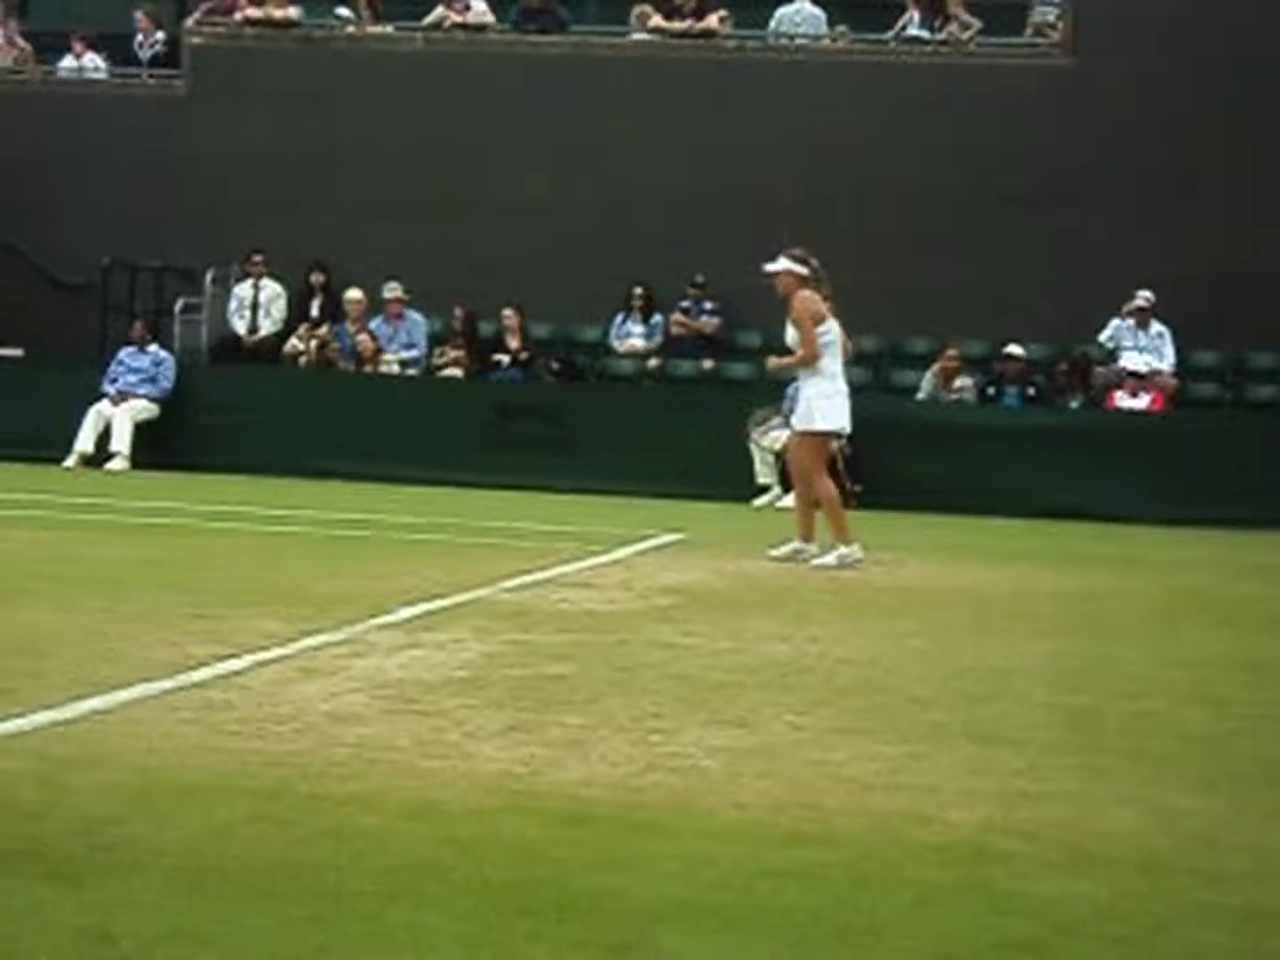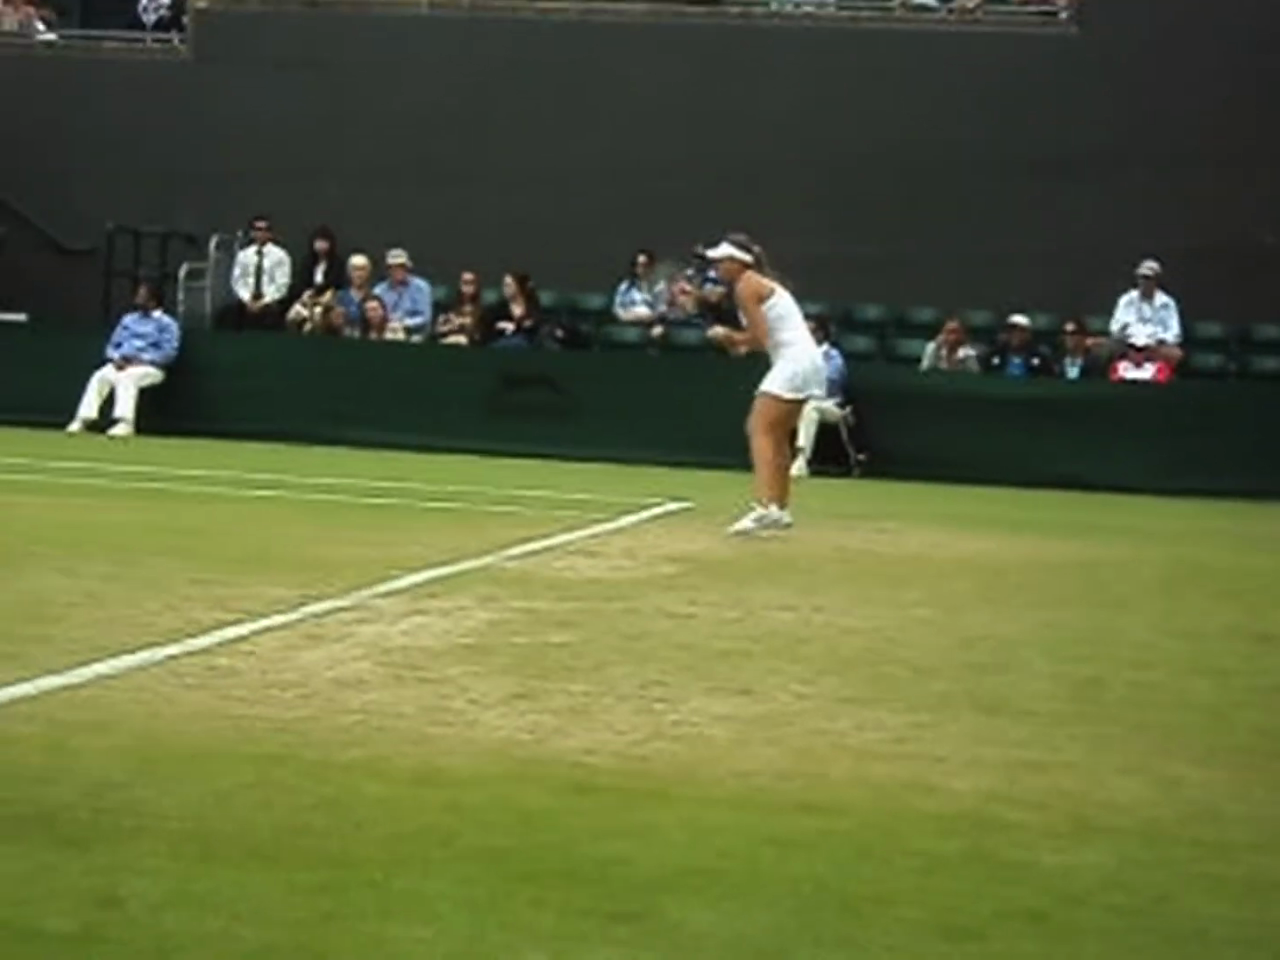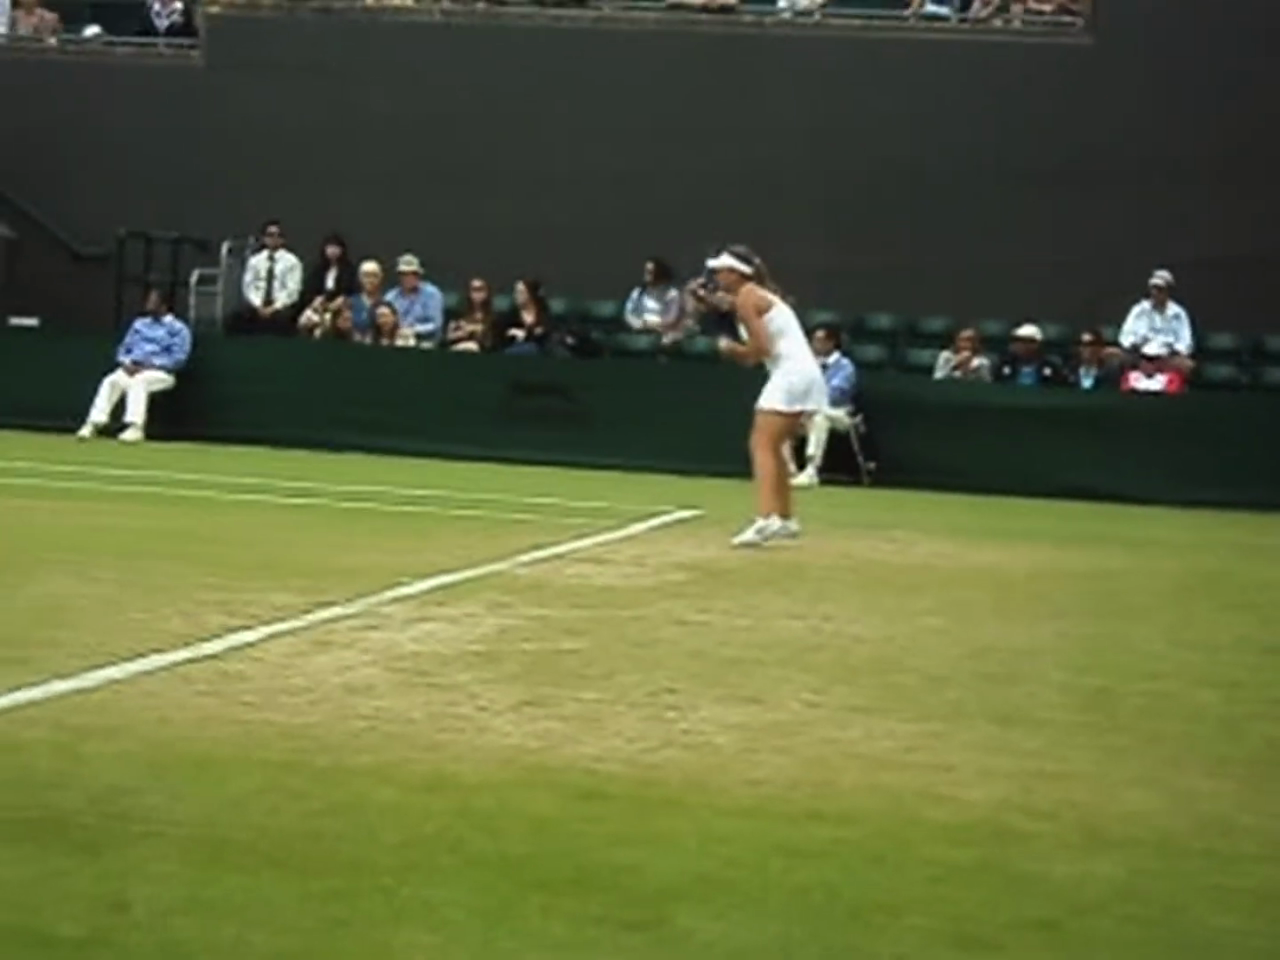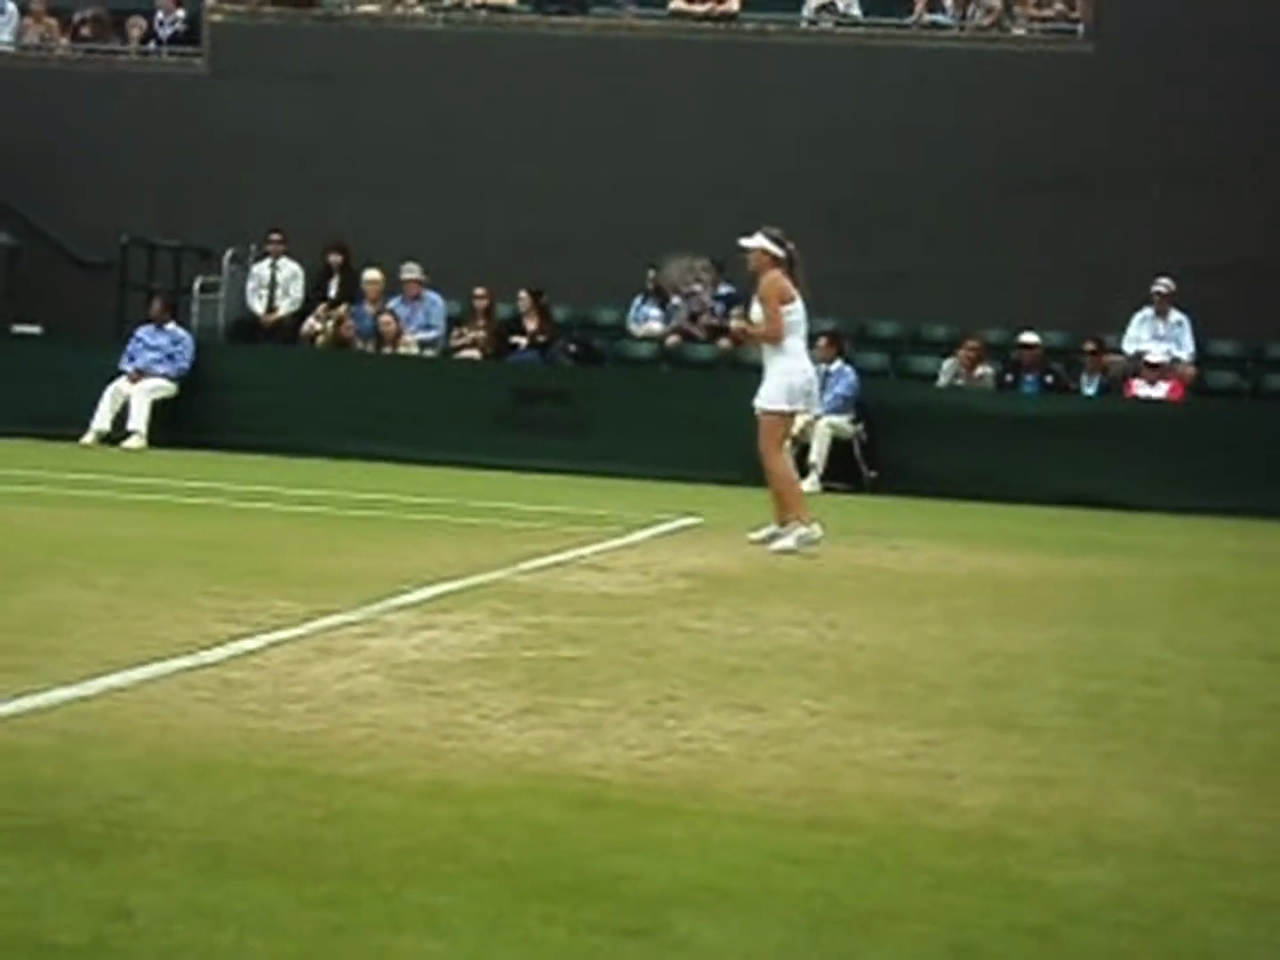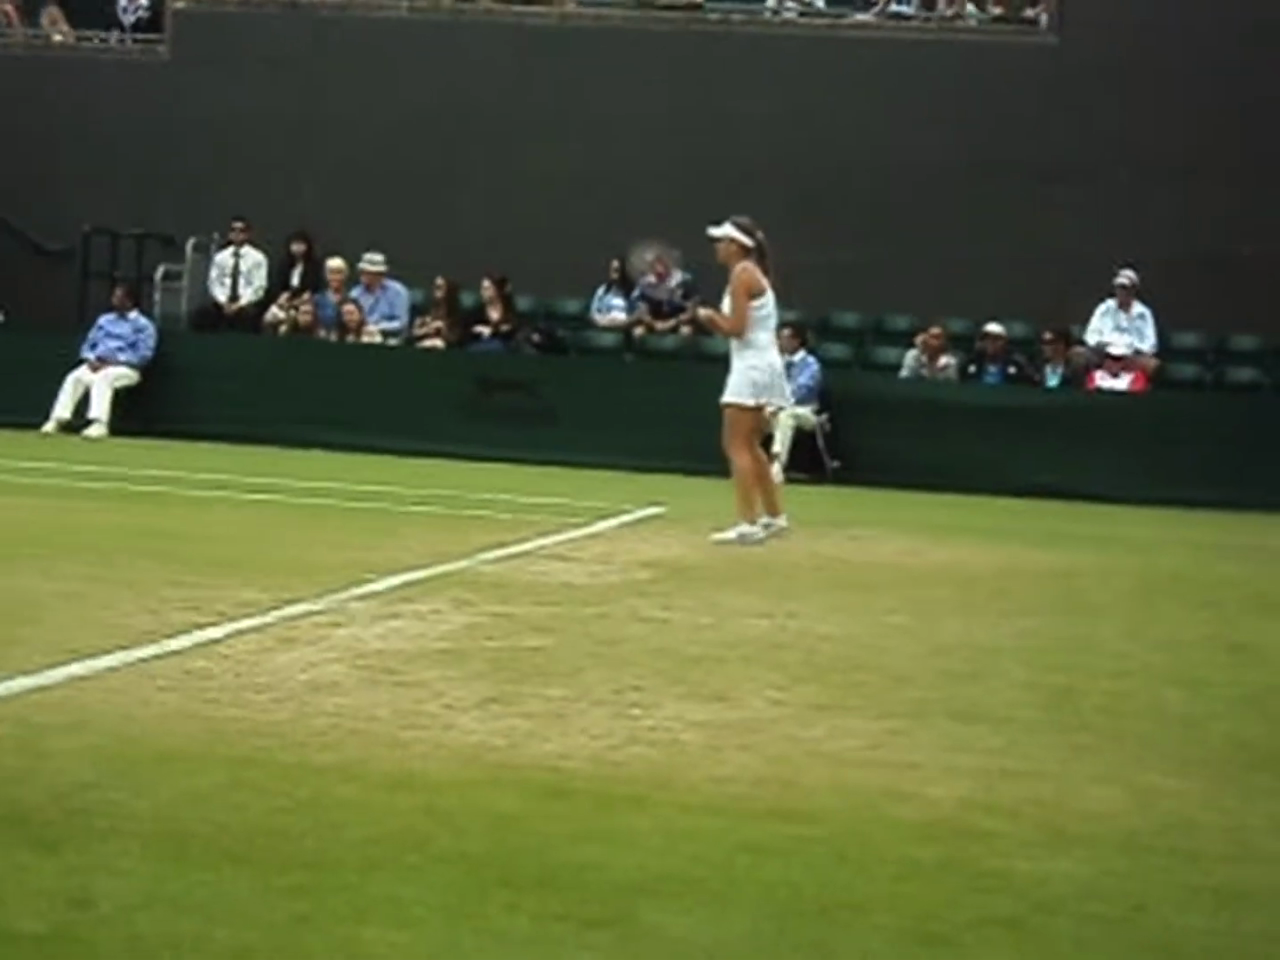
dt=1s
person 1, frame 1
left shoulder: (801, 303)
right shoulder: (815, 302)
left elbow: (811, 354)
right elbow: (843, 348)
left wrist: (780, 363)
left hip: (821, 395)
right hip: (817, 394)
left knee: (814, 473)
right knee: (797, 466)
left ankle: (847, 546)
right ankle: (804, 543)
person 1, frame 2
left shoulder: (745, 286)
right shoulder: (760, 284)
left elbow: (760, 337)
left wrist: (729, 337)
right wrist: (740, 343)
left hip: (795, 362)
right hip: (803, 362)
left knee: (759, 429)
right knee: (777, 435)
left ankle: (764, 506)
right ankle: (779, 510)
person 1, frame 3
left shoulder: (745, 297)
right shoulder: (759, 295)
left elbow: (762, 347)
left wrist: (735, 350)
right wrist: (741, 353)
left hip: (791, 376)
right hip: (802, 374)
left knee: (760, 445)
right knee: (772, 446)
left ankle: (766, 520)
right ankle: (785, 519)
person 1, frame 4
left shoulder: (770, 281)
right shoulder: (780, 283)
left elbow: (775, 333)
left wrist: (745, 328)
right wrist: (748, 333)
left hip: (786, 375)
right hip: (787, 374)
left knee: (772, 451)
right knee: (771, 451)
left ankle: (806, 525)
right ankle: (782, 524)
person 1, frame 5
left shoulder: (741, 273)
right shoulder: (752, 273)
left elbow: (736, 329)
left wrist: (710, 317)
right wrist: (714, 321)
left hip: (752, 368)
right hip: (759, 366)
left knee: (736, 444)
right knee: (748, 444)
left ankle: (749, 524)
right ankle: (773, 516)
